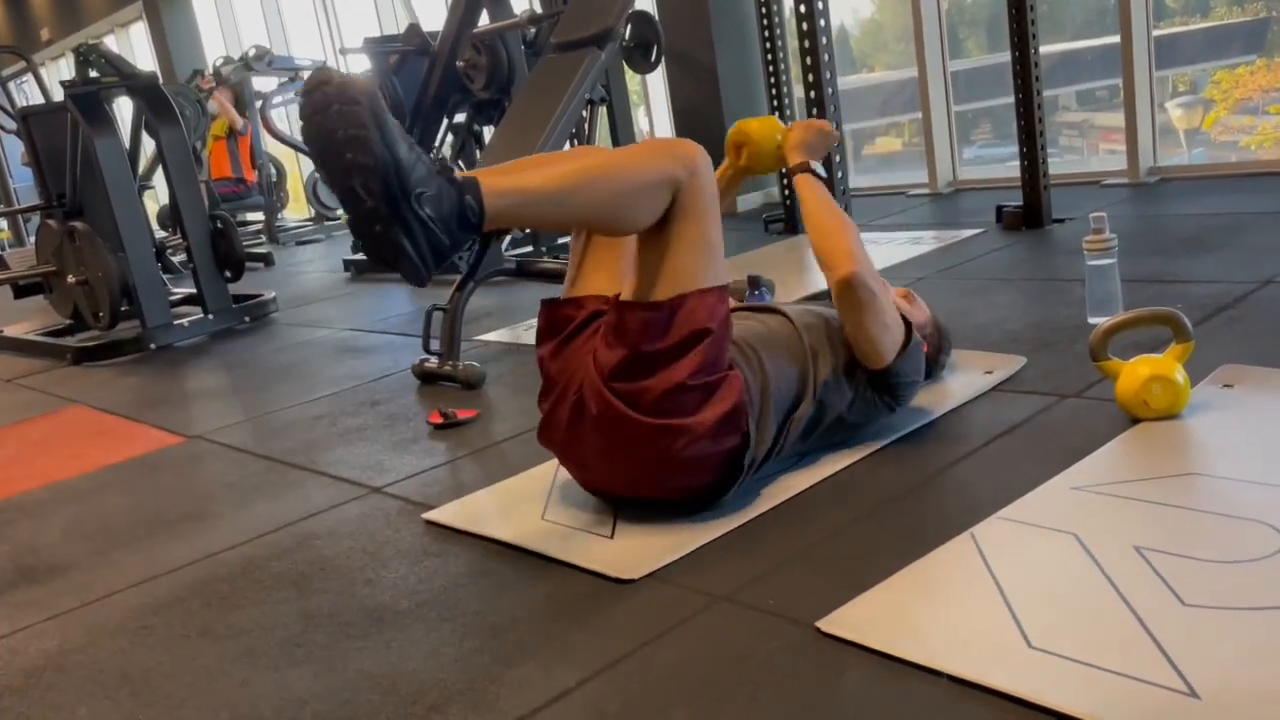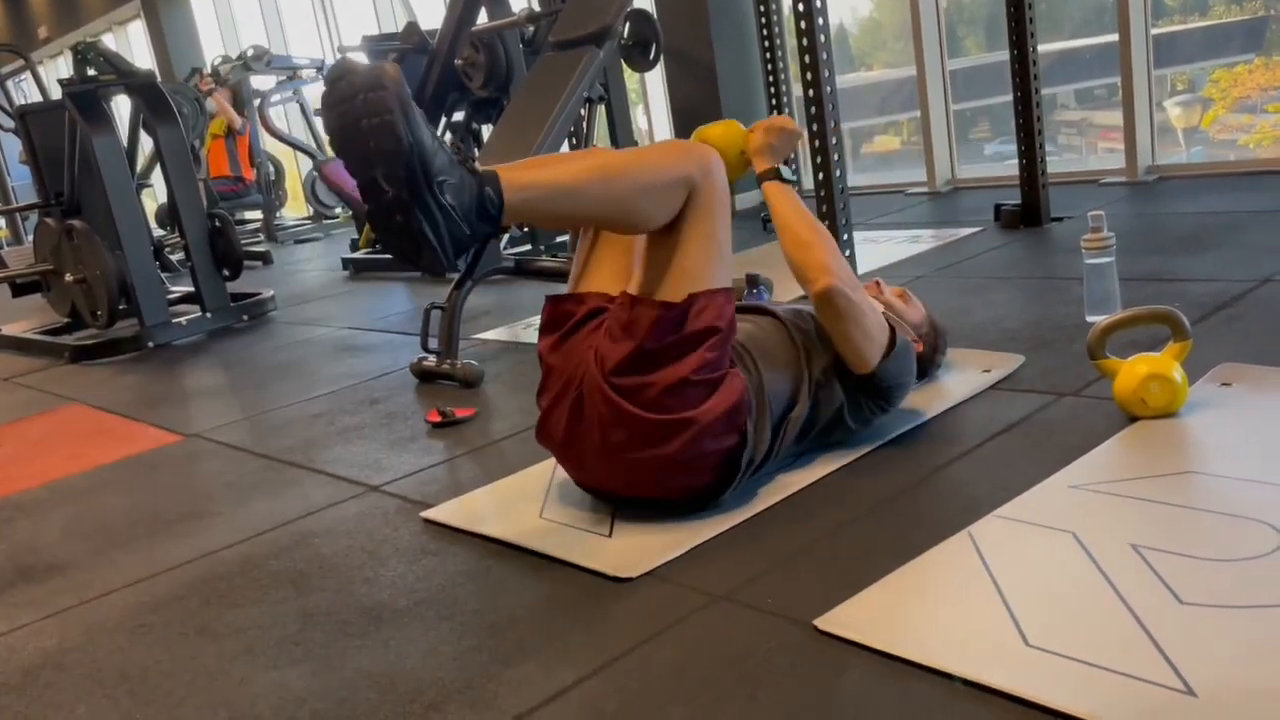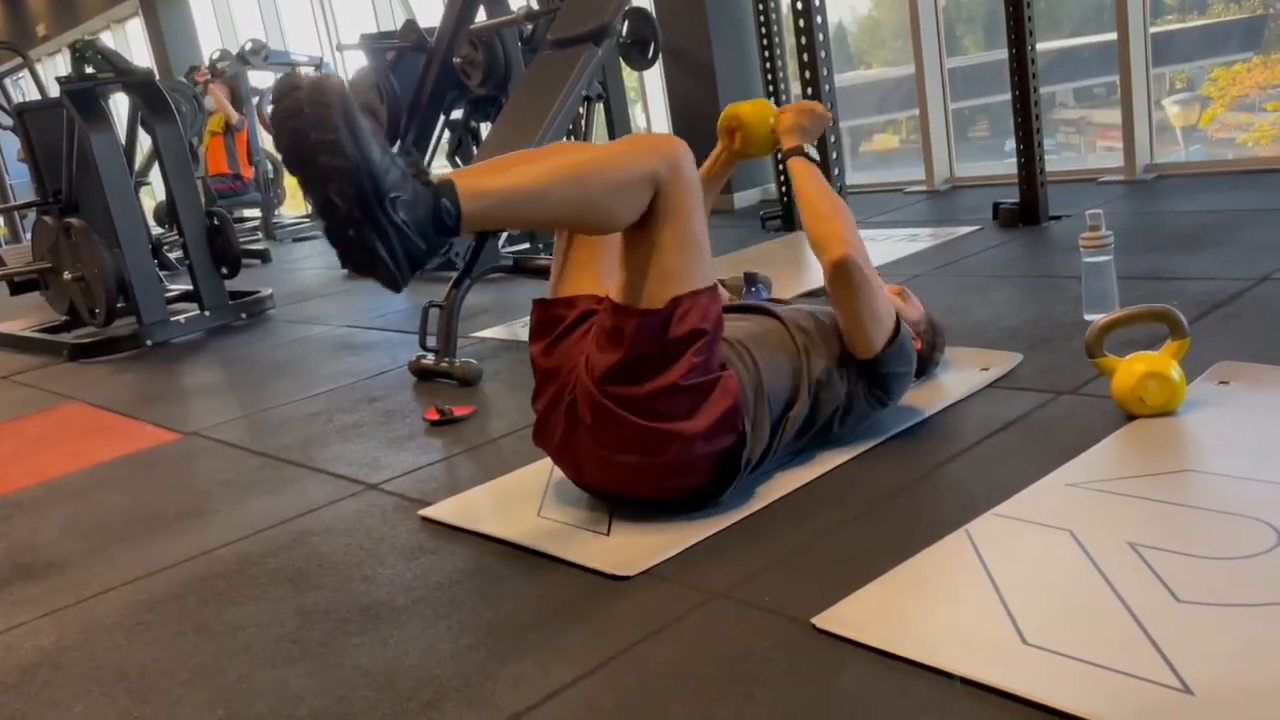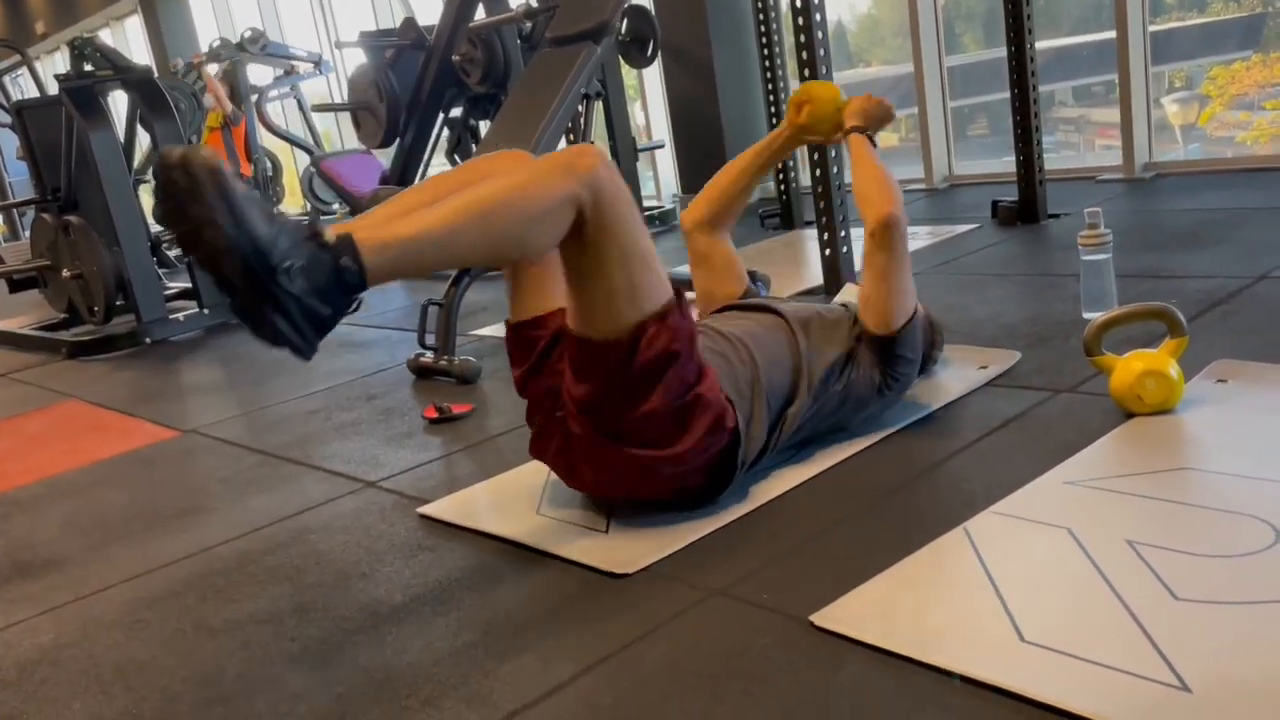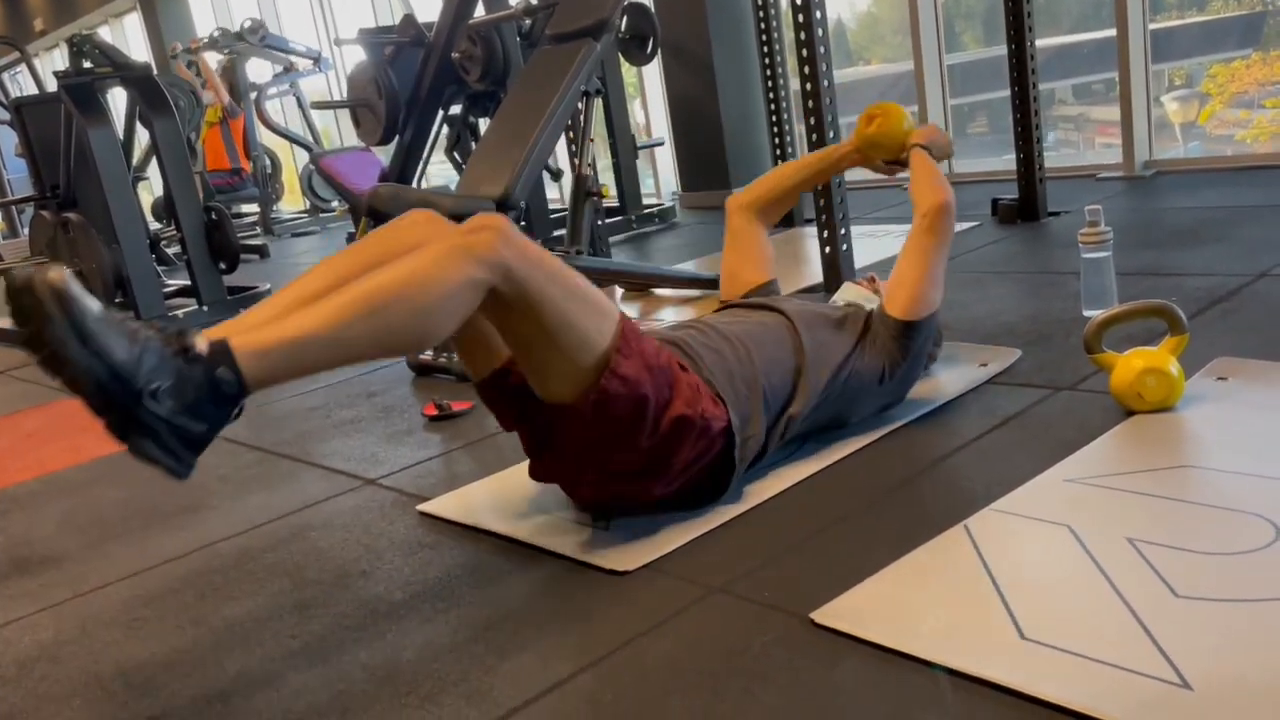
dt=0.2s
person 1, frame 1
left shoulder: (889, 368)
right shoulder: (779, 330)
left elbow: (853, 275)
right elbow: (684, 248)
left wrist: (804, 170)
right wrist: (740, 169)
left hip: (675, 431)
right hip: (586, 410)
left knee: (679, 162)
right knee: (606, 169)
left ankle: (448, 208)
right ankle: (432, 208)
person 1, frame 2
left shoulder: (883, 371)
right shoulder: (777, 329)
left elbow: (830, 286)
right elbow: (690, 254)
left wrist: (767, 171)
right wrist: (736, 166)
left hip: (672, 426)
right hip: (586, 411)
left knee: (692, 164)
right knee: (615, 171)
left ankle: (465, 199)
right ankle: (454, 201)
person 1, frame 3
left shoulder: (880, 365)
right shoulder: (780, 327)
left elbow: (845, 256)
right elbow: (680, 240)
left wrist: (796, 155)
right wrist: (732, 152)
left hip: (673, 423)
right hip: (580, 410)
left knee: (661, 156)
right knee: (584, 159)
left ankle: (421, 214)
right ankle: (396, 206)
person 1, frame 4
left shoulder: (878, 360)
right shoulder: (772, 320)
left elbow: (887, 229)
right elbow: (703, 220)
left wrist: (856, 135)
right wrist: (789, 136)
left hip: (673, 431)
right hip: (575, 414)
left knee: (584, 170)
right knee: (509, 172)
left ankle: (324, 275)
right ankle: (306, 259)
person 1, frame 5
left shoulder: (877, 355)
right shoulder: (774, 313)
left elbow: (934, 222)
right elbow: (743, 208)
left wrist: (921, 156)
right wrist: (848, 151)
left hip: (674, 427)
right hip: (592, 416)
left knee: (485, 243)
right knee: (419, 230)
left ankle: (198, 391)
right ankle: (183, 361)
